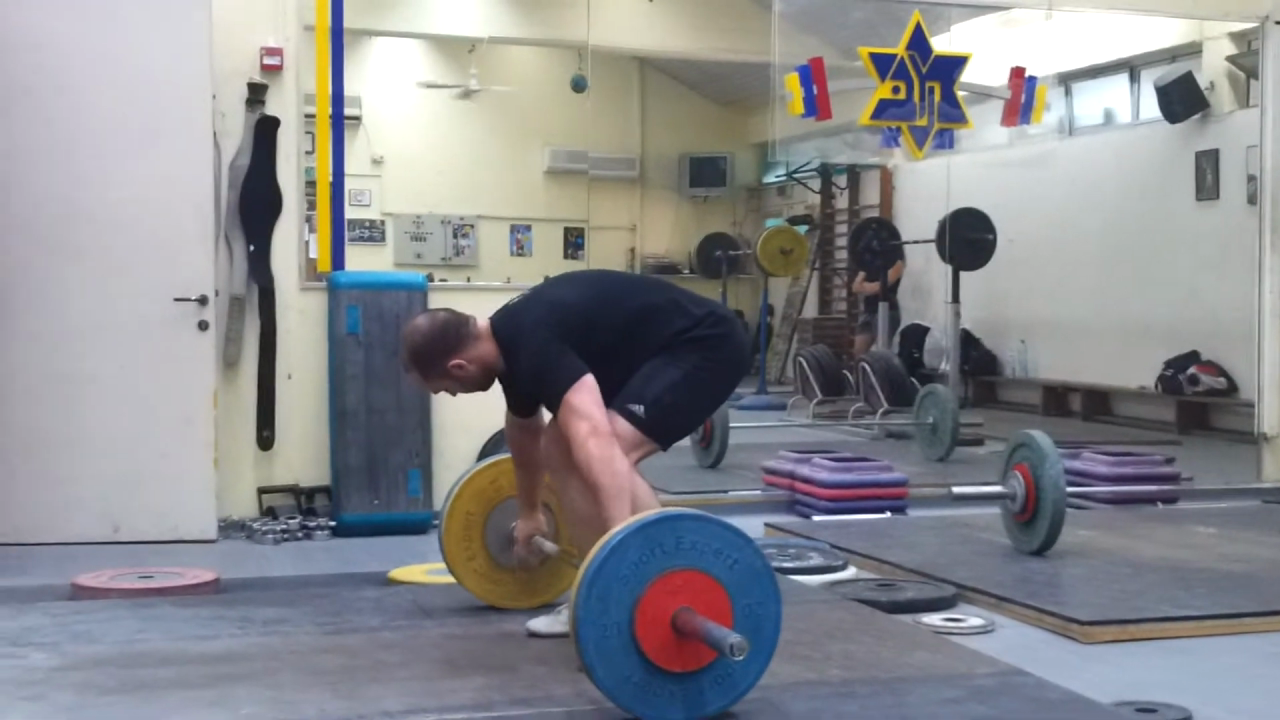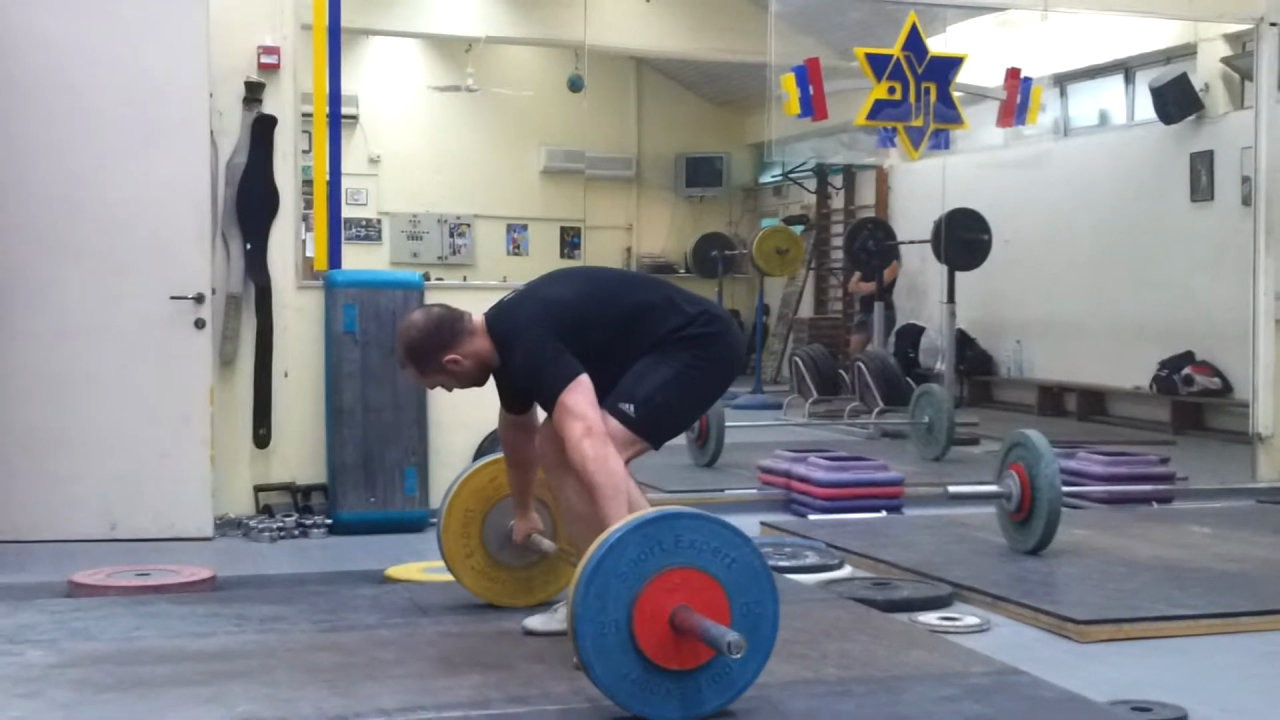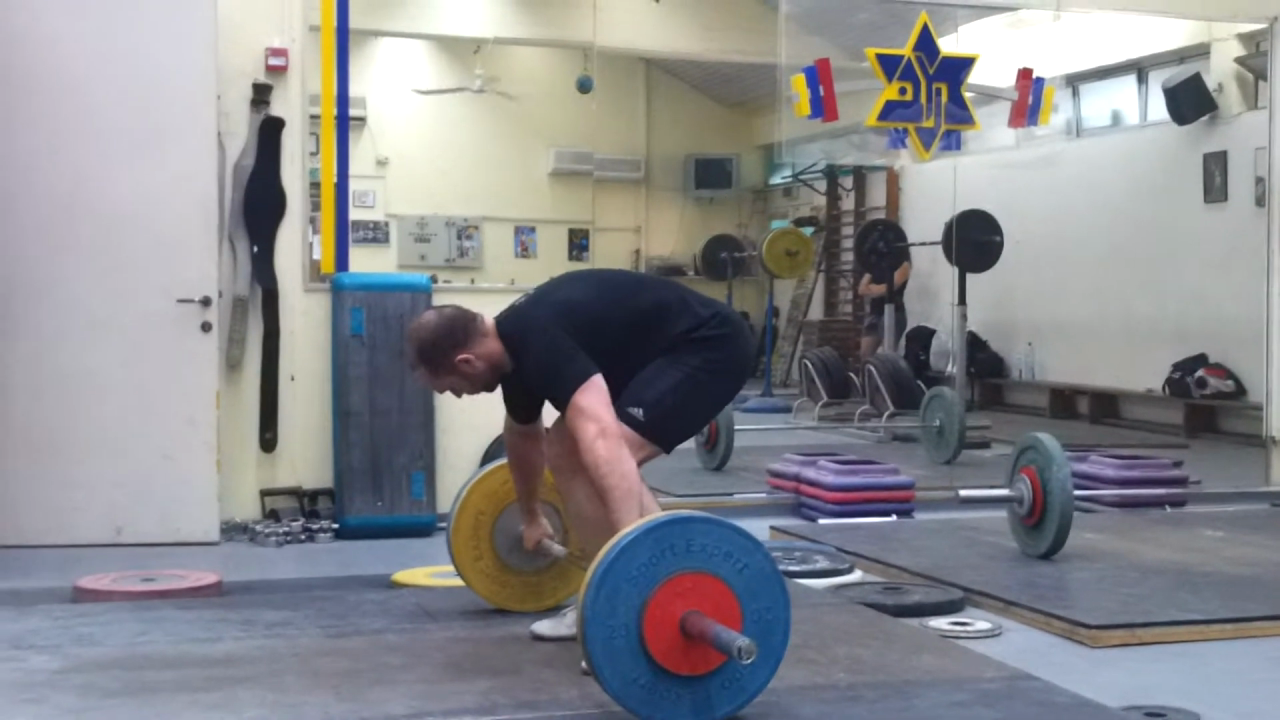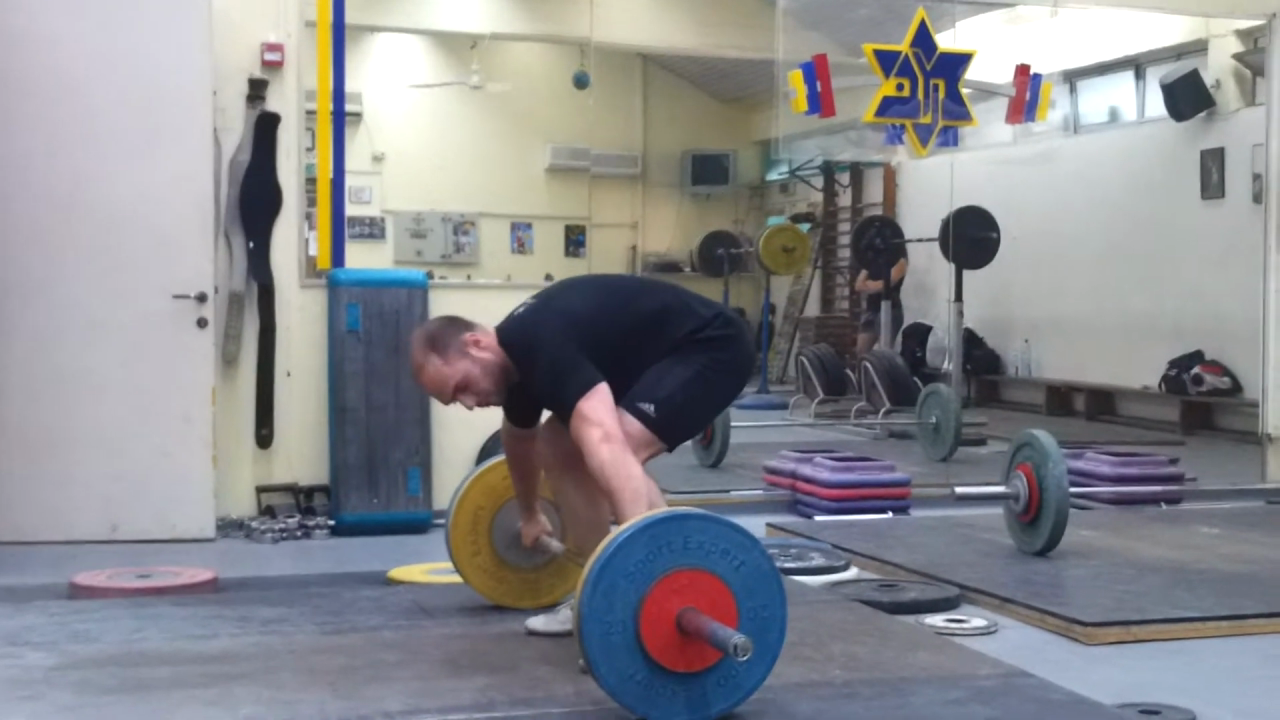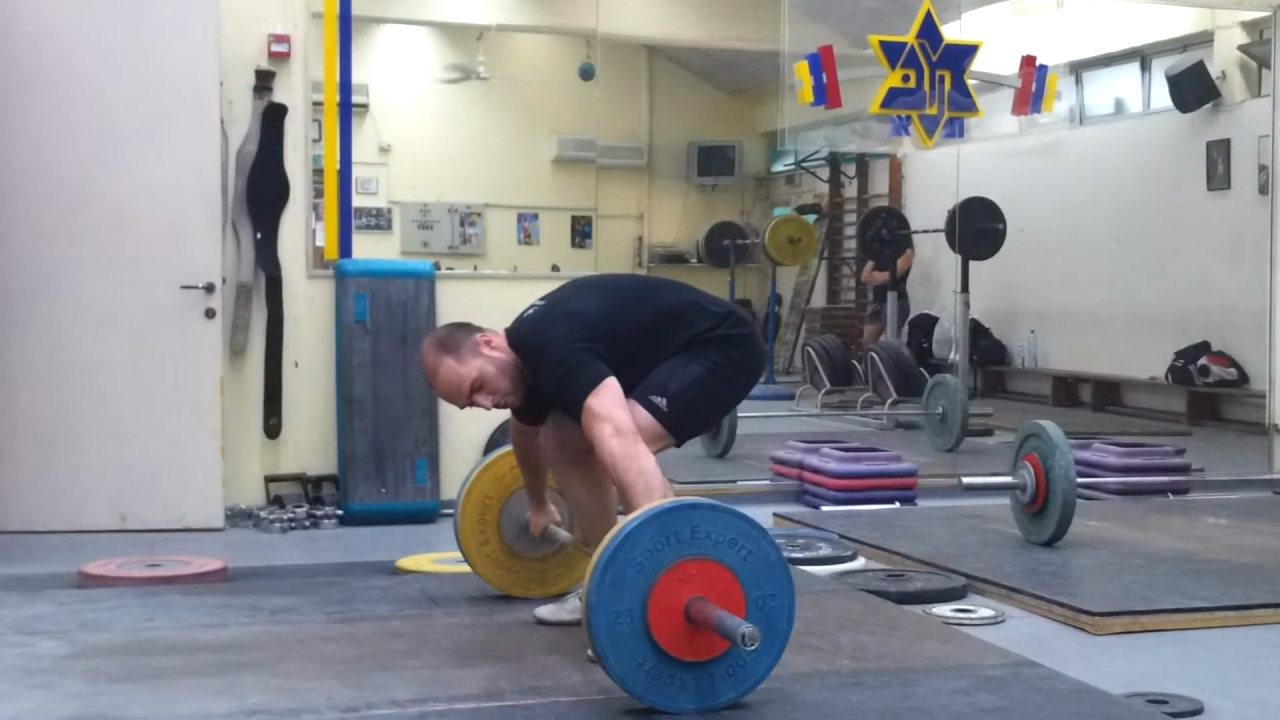
dt=0.2s
person 1, frame 1
left shoulder: (534, 344)
right shoulder: (511, 340)
left elbow: (593, 437)
right elbow: (525, 430)
right wrist: (529, 513)
left hip: (705, 344)
right hip: (656, 349)
left knee: (611, 453)
right knee: (557, 447)
person 1, frame 2
left shoulder: (529, 341)
right shoulder: (506, 338)
left elbow: (588, 437)
right elbow: (518, 427)
right wrist: (524, 512)
left hip: (700, 343)
right hip: (652, 347)
left knee: (595, 450)
right knee: (553, 447)
person 1, frame 3
left shoulder: (541, 342)
right shoulder: (514, 347)
left elbow: (601, 440)
right elbow: (524, 436)
right wrist: (531, 518)
left hip: (710, 347)
right hip: (658, 350)
left knee: (601, 458)
right knee: (563, 449)
person 1, frame 4
left shoulder: (547, 350)
right shoulder: (516, 355)
left elbow: (605, 444)
right elbow: (520, 437)
right wrist: (529, 515)
left hip: (712, 348)
left knee: (613, 451)
right knee: (555, 447)
person 1, frame 5
left shoulder: (556, 351)
right shoulder: (527, 355)
left elbow: (618, 439)
right elbow: (527, 432)
right wrist: (539, 505)
left hip: (722, 347)
left knee: (621, 446)
right knee: (560, 440)
